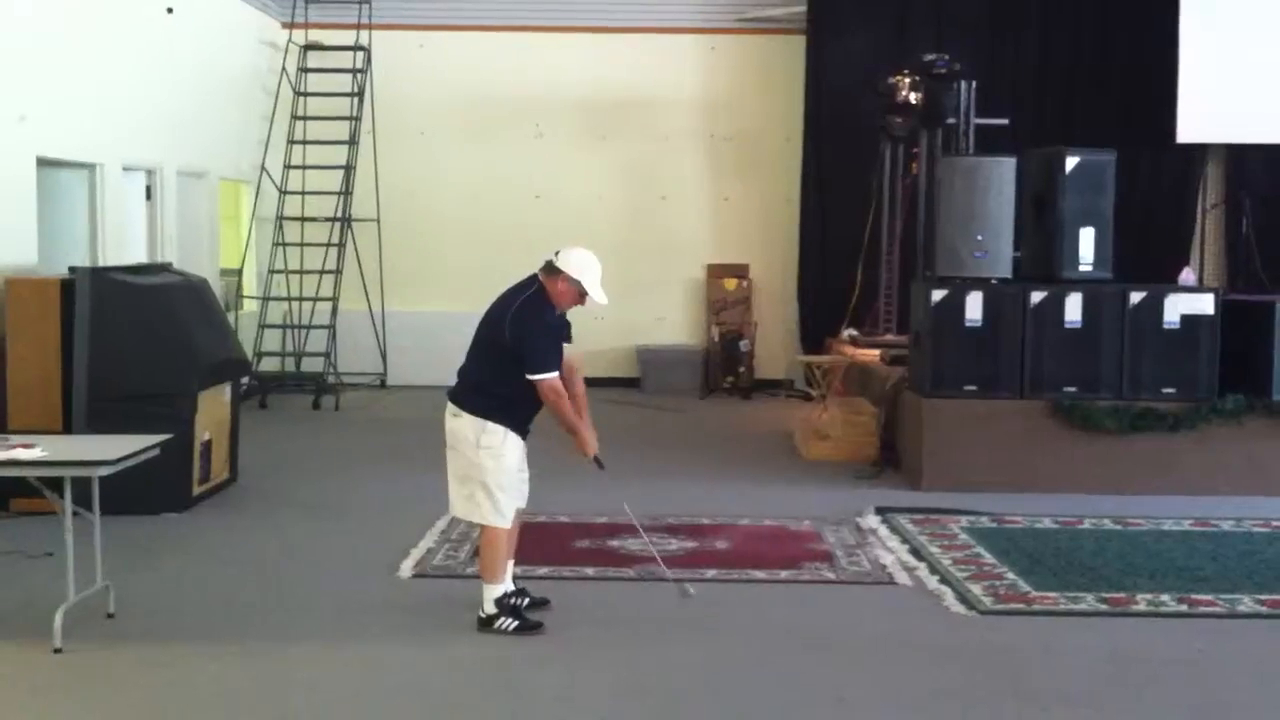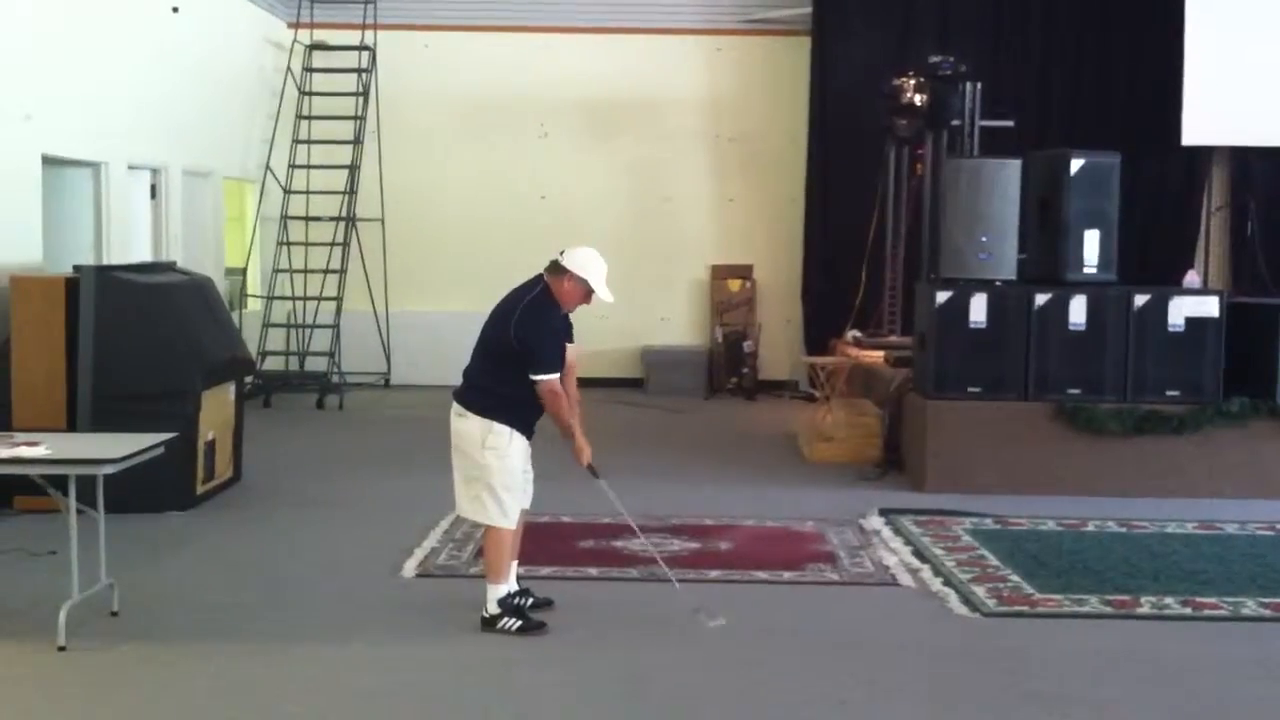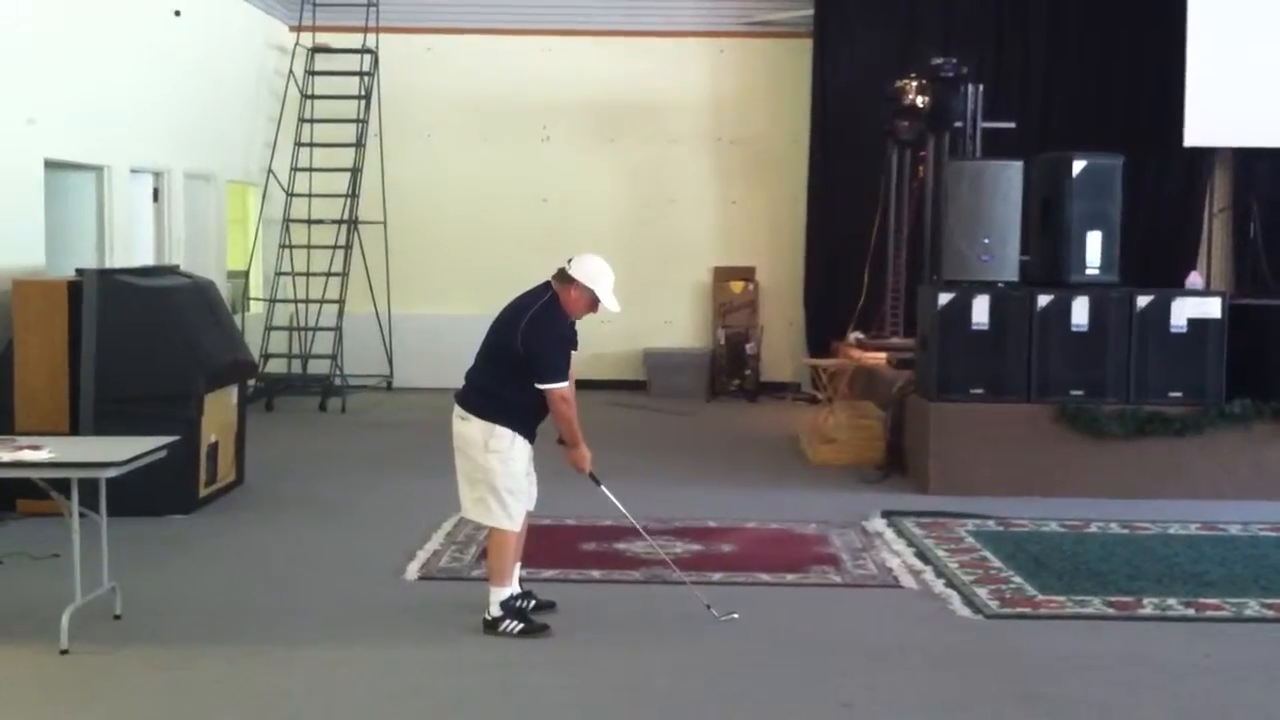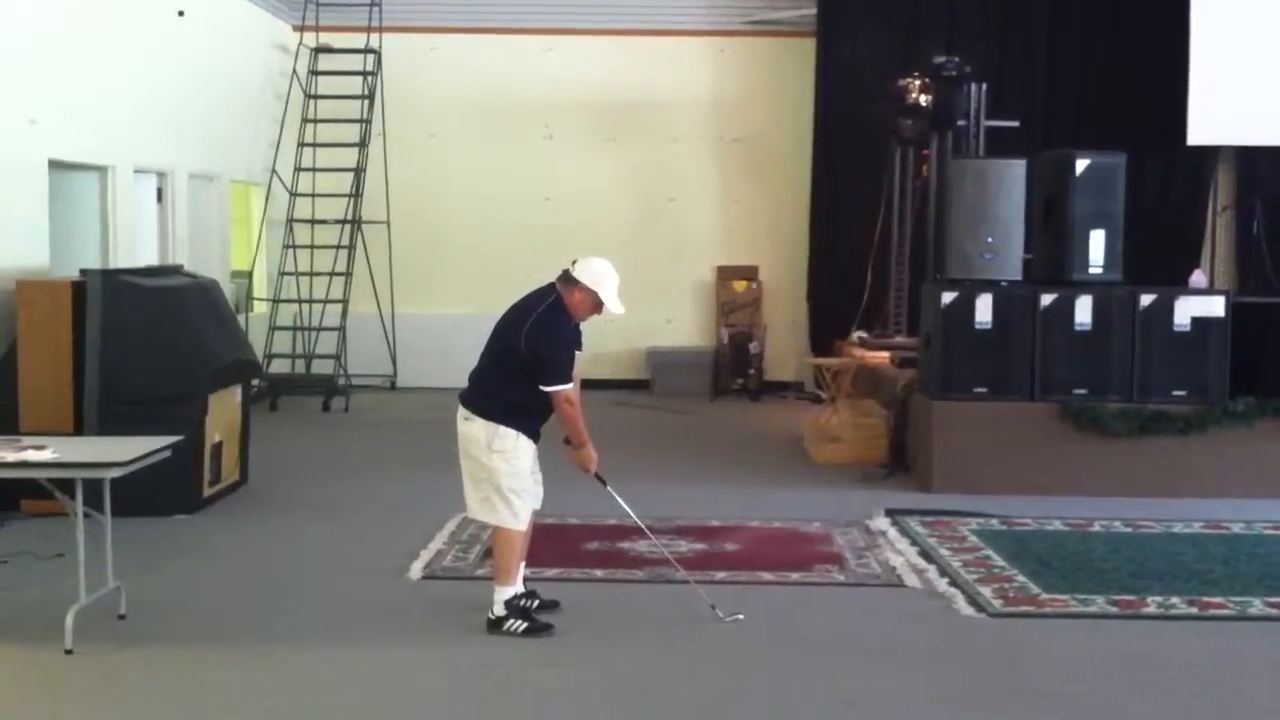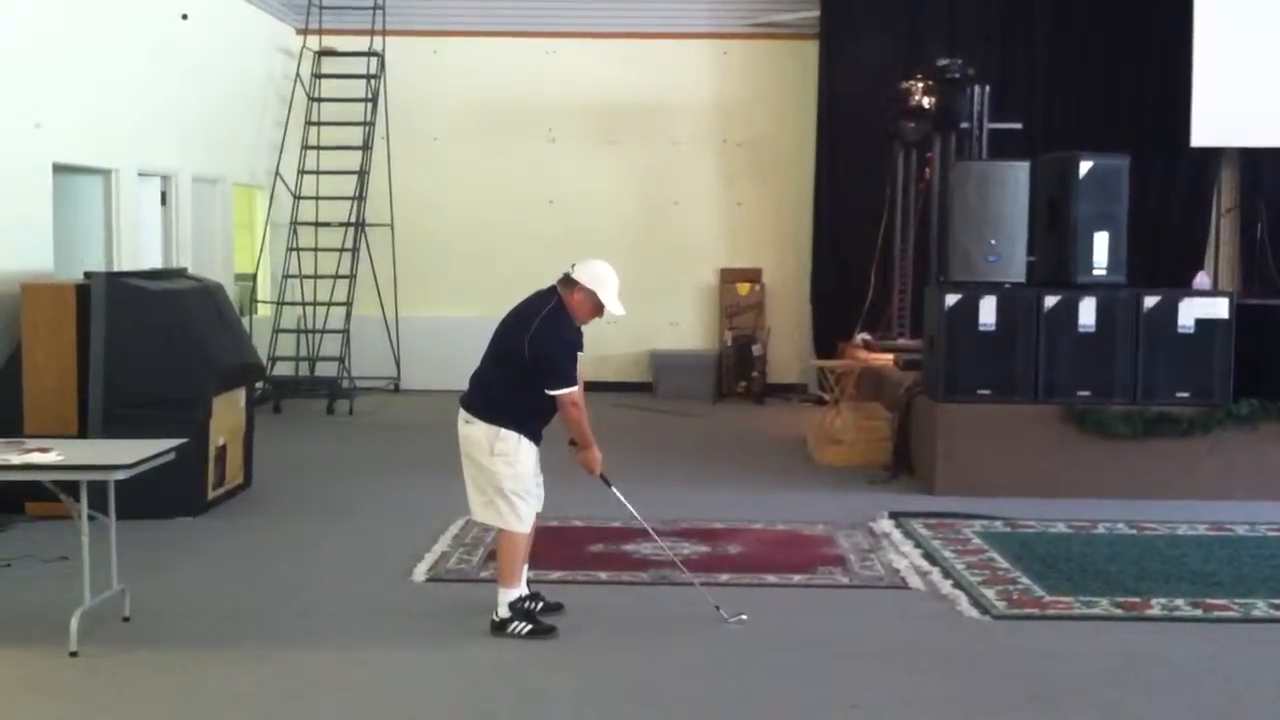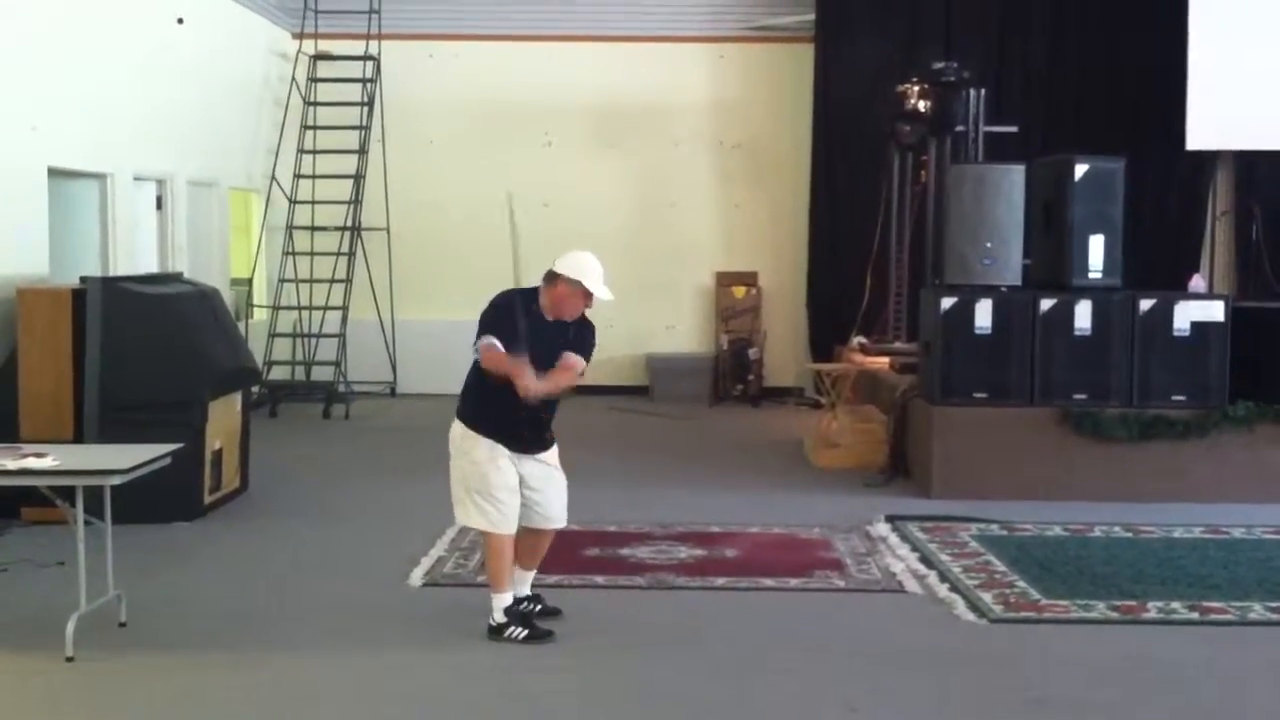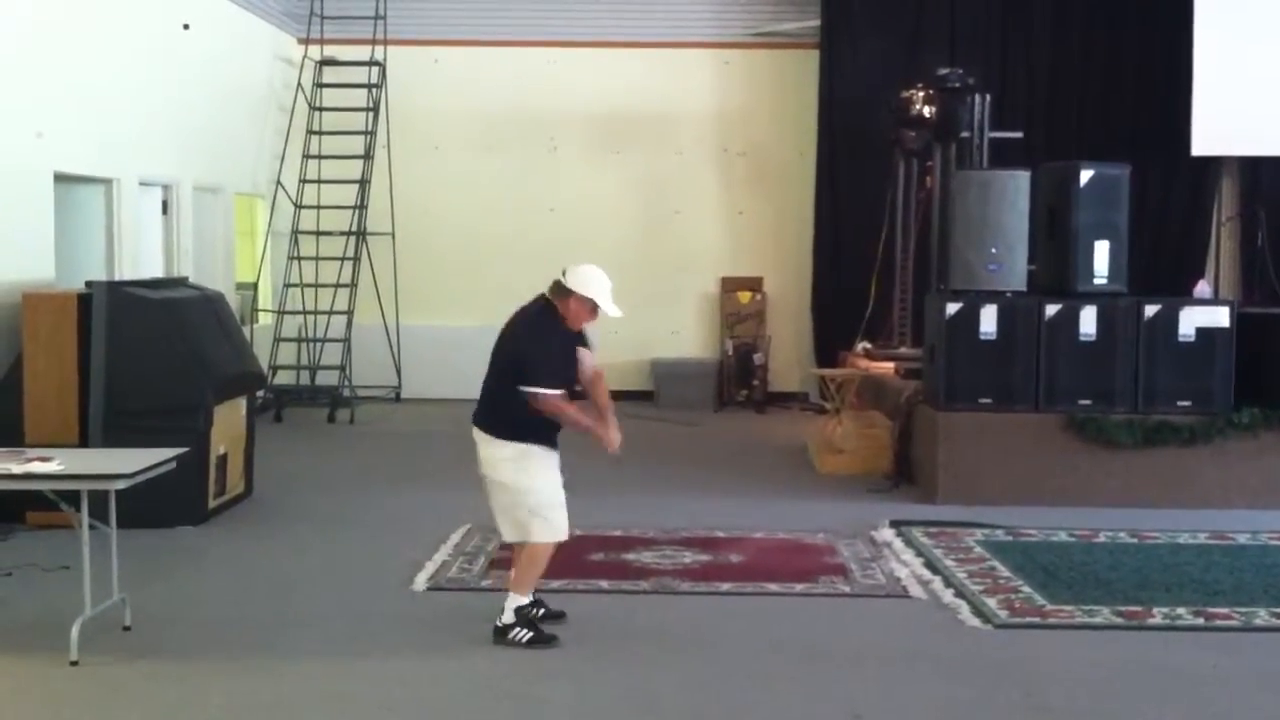
dt=0.7s
person 1, frame 1
left shoulder: (542, 303)
right shoulder: (532, 315)
left elbow: (567, 367)
right elbow: (549, 388)
left wrist: (586, 423)
right wrist: (578, 432)
left hip: (501, 419)
right hip: (484, 422)
left knee: (512, 507)
right knee: (497, 514)
left ankle: (506, 589)
right ankle: (493, 608)
person 1, frame 2
left shoulder: (547, 303)
right shoulder: (538, 315)
left elbow: (565, 369)
right elbow: (549, 390)
left wrist: (576, 427)
right wrist: (575, 438)
left hip: (505, 419)
right hip: (489, 422)
left knee: (516, 506)
right knee: (501, 513)
left ankle: (509, 588)
right ankle: (497, 608)
person 1, frame 3
left shoulder: (550, 307)
right shoulder: (545, 324)
left elbow: (563, 381)
right elbow: (558, 398)
left wrist: (571, 438)
right wrist: (577, 445)
left hip: (505, 421)
right hip: (491, 425)
left knee: (519, 508)
right knee: (506, 515)
left ankle: (511, 591)
right ankle: (499, 610)
person 1, frame 4
left shoulder: (555, 309)
right shoulder: (548, 326)
left elbow: (568, 380)
right elbow: (563, 398)
left wrist: (576, 438)
right wrist: (582, 446)
left hip: (510, 421)
right hip: (495, 425)
left knee: (525, 506)
right knee: (511, 514)
left ankle: (515, 590)
right ankle: (503, 609)
person 1, frame 5
left shoulder: (556, 311)
right shoulder: (551, 328)
left elbow: (574, 384)
right elbow: (568, 401)
left wrist: (580, 439)
right wrist: (588, 446)
left hip: (512, 425)
right hip: (496, 429)
left knee: (527, 511)
right knee: (515, 517)
left ankle: (519, 593)
right ankle: (507, 612)
person 1, frame 6
left shoulder: (581, 330)
right shoulder: (507, 306)
left elbow: (571, 371)
right elbow: (487, 356)
left wrist: (537, 385)
right wrist: (516, 371)
left hip: (537, 442)
right hip: (484, 435)
left knee: (547, 520)
right knee: (501, 524)
left ankle: (520, 594)
right ankle: (501, 615)
person 1, frame 7
left shoulder: (566, 328)
right shoulder: (535, 328)
left elbow: (590, 372)
right elbow: (550, 403)
left wrist: (608, 417)
right wrist: (597, 430)
left hip: (529, 441)
right hip: (510, 444)
left knee: (543, 521)
right knee: (546, 529)
left ankle: (523, 599)
right ankle: (510, 619)
